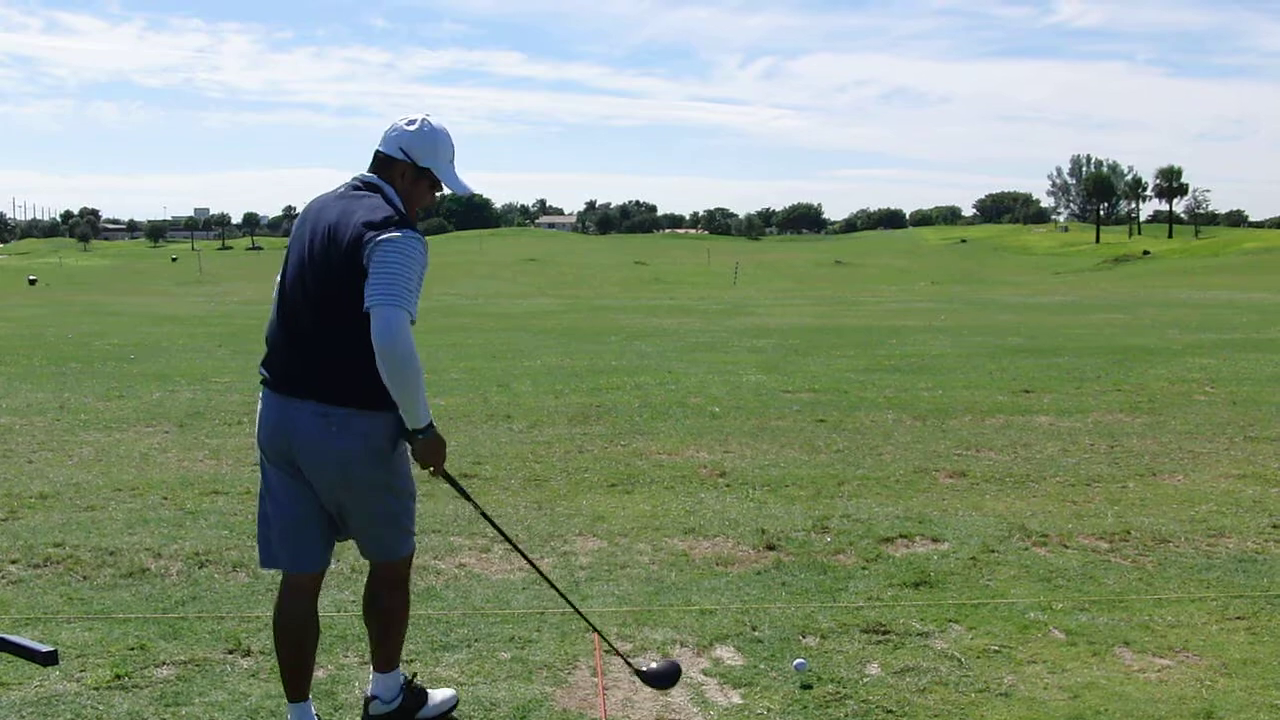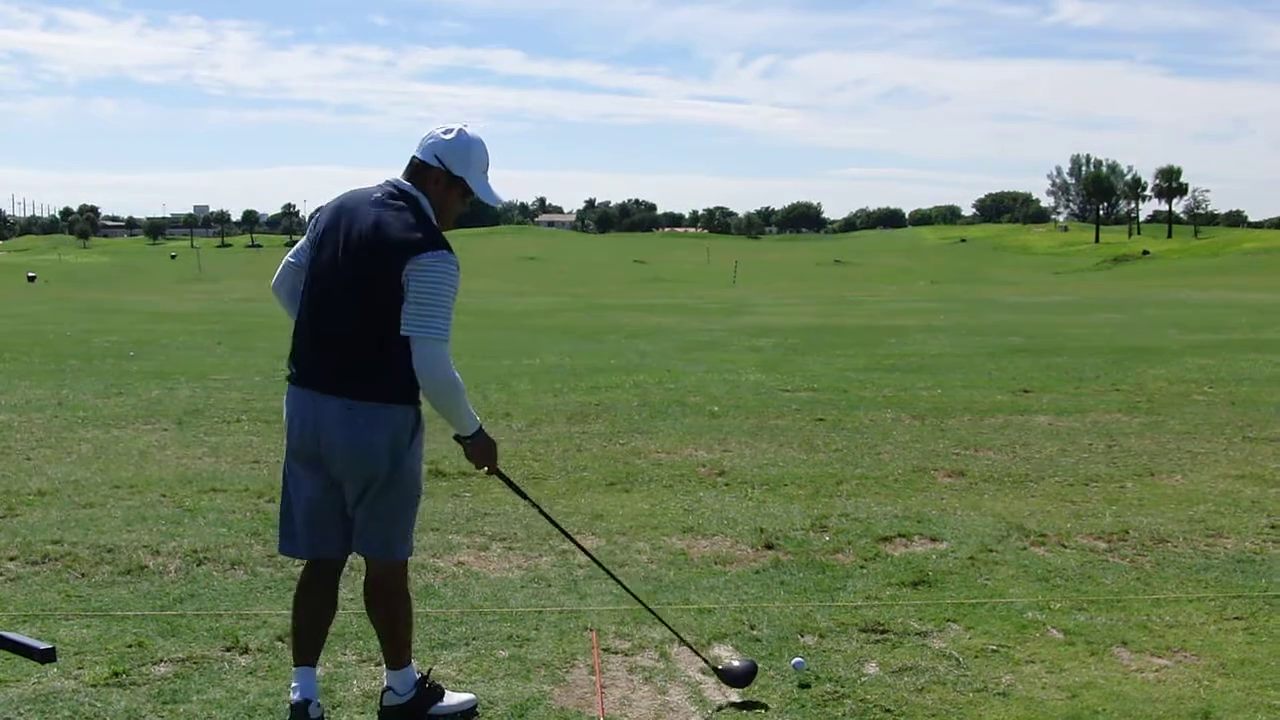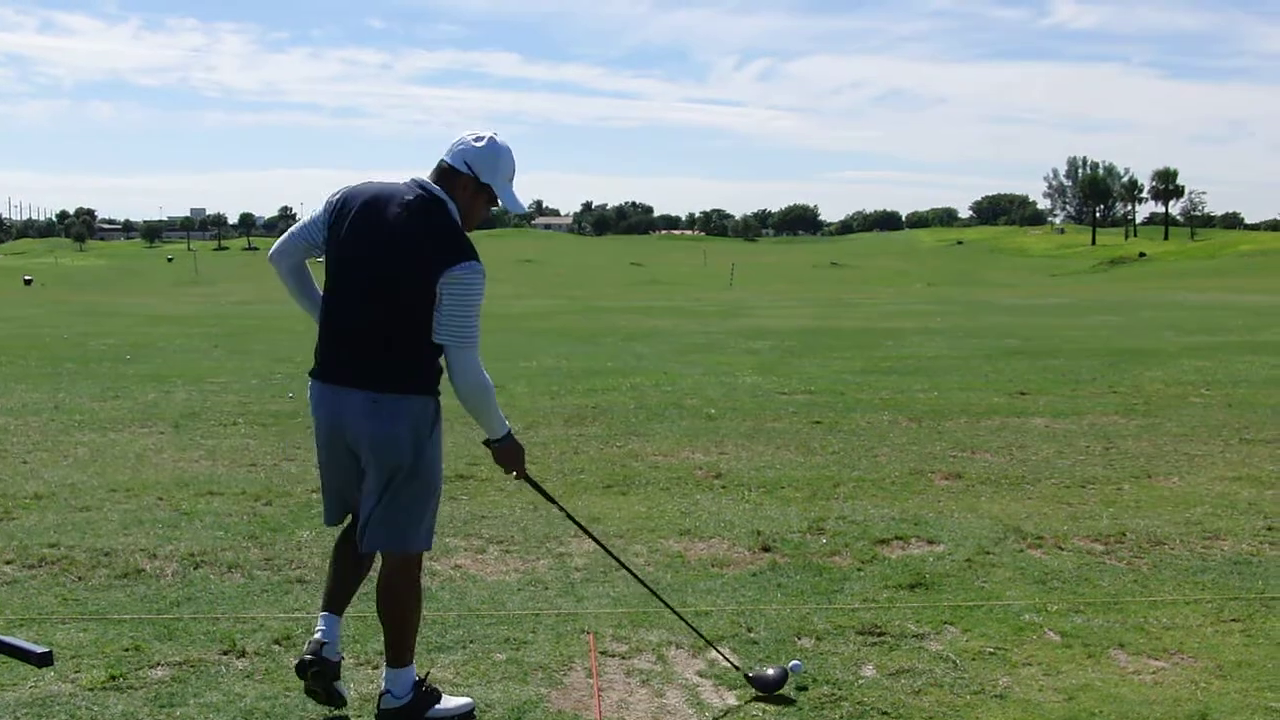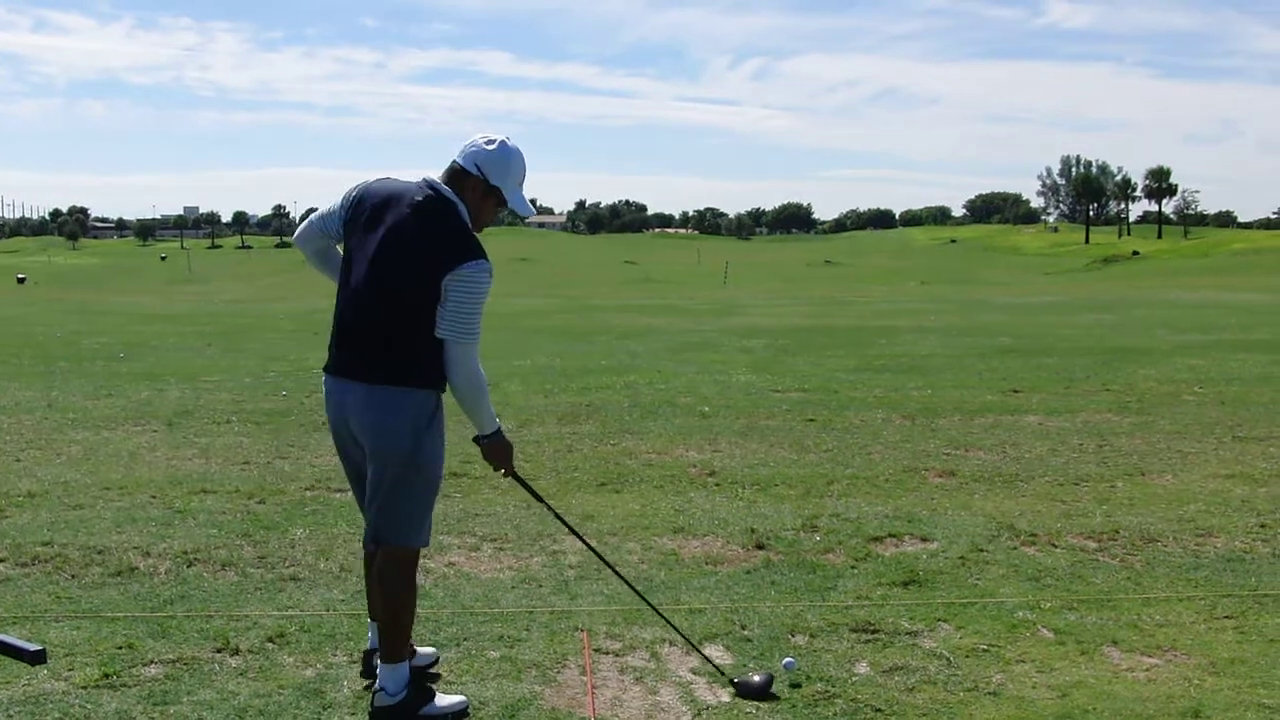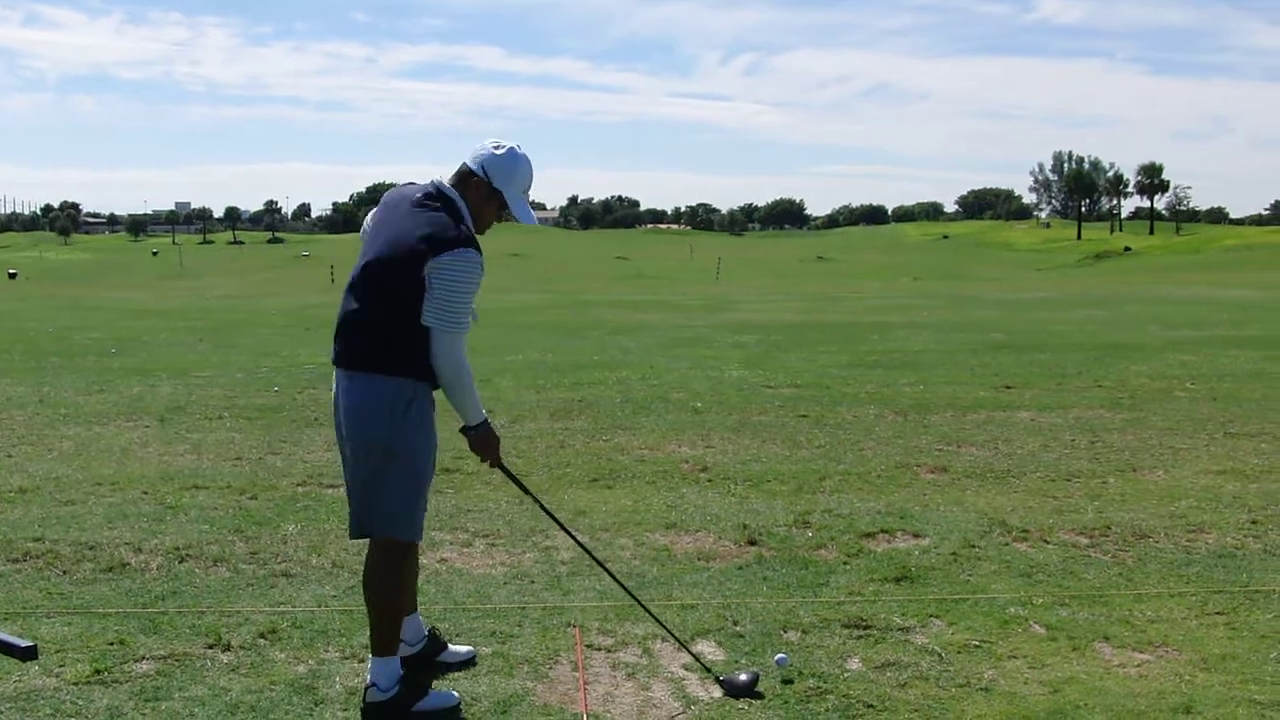
dt=0.2s
person 1, frame 1
left shoulder: (316, 210)
right shoulder: (396, 236)
right elbow: (391, 341)
right wrist: (421, 426)
left hip: (281, 413)
right hip: (354, 425)
left knee: (299, 577)
right knee: (390, 563)
person 1, frame 2
left shoulder: (338, 209)
right shoulder: (429, 253)
left elbow: (284, 285)
right elbow: (432, 367)
right wrist: (471, 432)
left hip: (307, 404)
right hip: (378, 418)
left knee: (322, 559)
right knee: (386, 564)
person 1, frame 3
left shoulder: (355, 199)
right shoulder: (458, 258)
left elbow: (283, 257)
right elbow: (464, 371)
right wrist: (500, 436)
left hip: (331, 394)
right hip: (399, 410)
left knee: (362, 527)
right knee: (401, 553)
left ankle: (323, 642)
person 1, frame 4
left shoulder: (371, 195)
right shoulder: (466, 257)
left elbow: (308, 239)
right elbow: (461, 366)
right wrist: (490, 433)
left hip: (344, 388)
right hip: (402, 403)
left knee: (384, 531)
right knee: (399, 546)
left ankle: (385, 647)
person 1, frame 5
left shoulder: (401, 198)
right shoulder: (457, 250)
left elbow: (370, 234)
right elbow: (446, 356)
right wrist: (476, 425)
left hip: (356, 383)
right hip: (392, 393)
left knee: (397, 528)
right knee: (392, 536)
left ankle: (412, 641)
